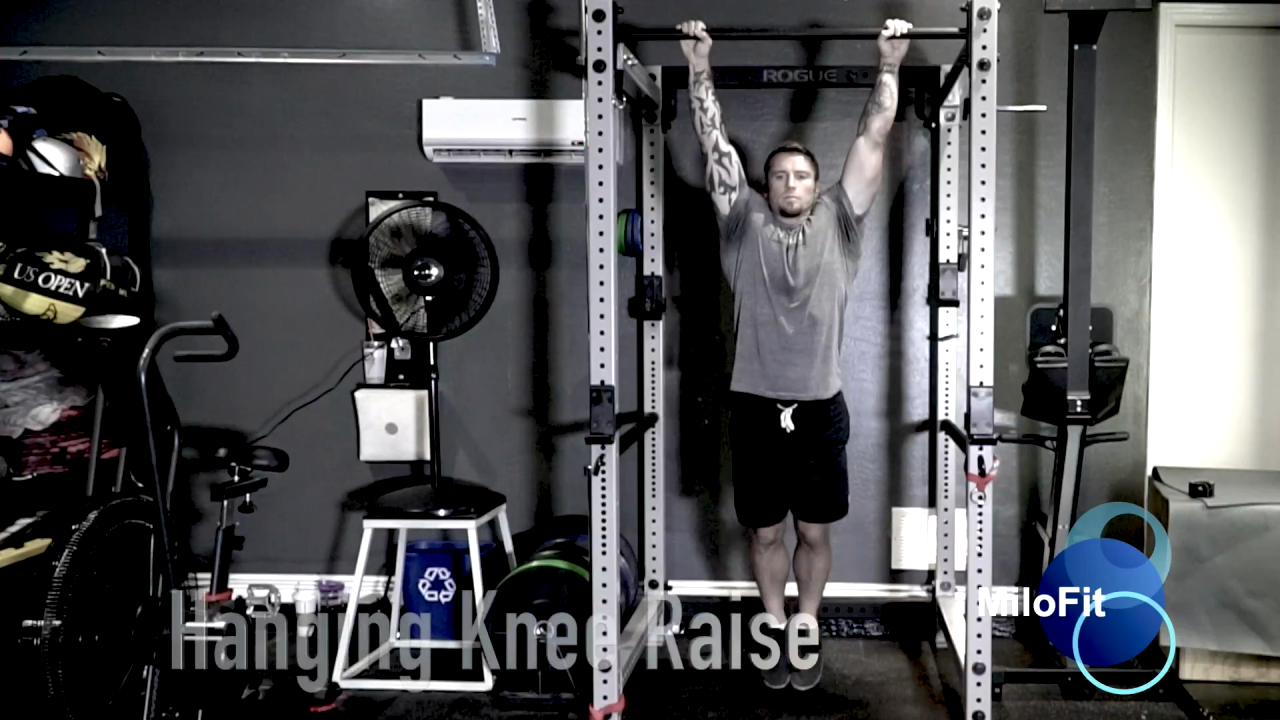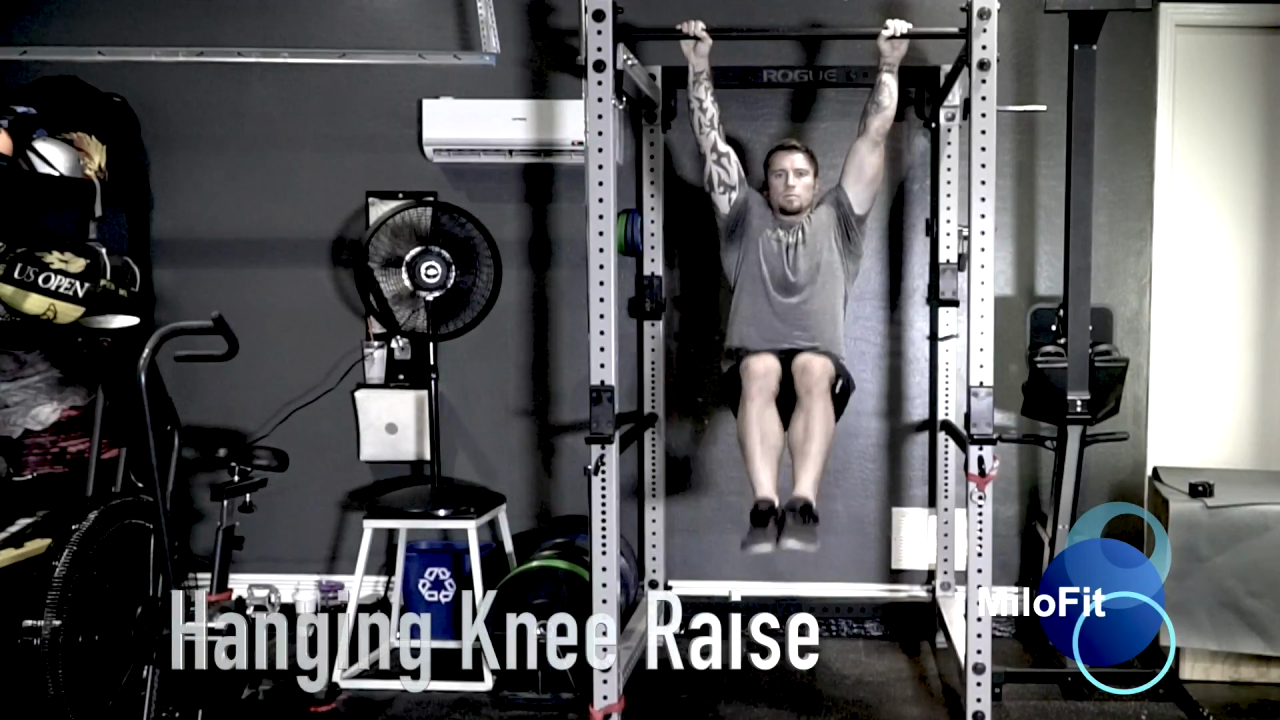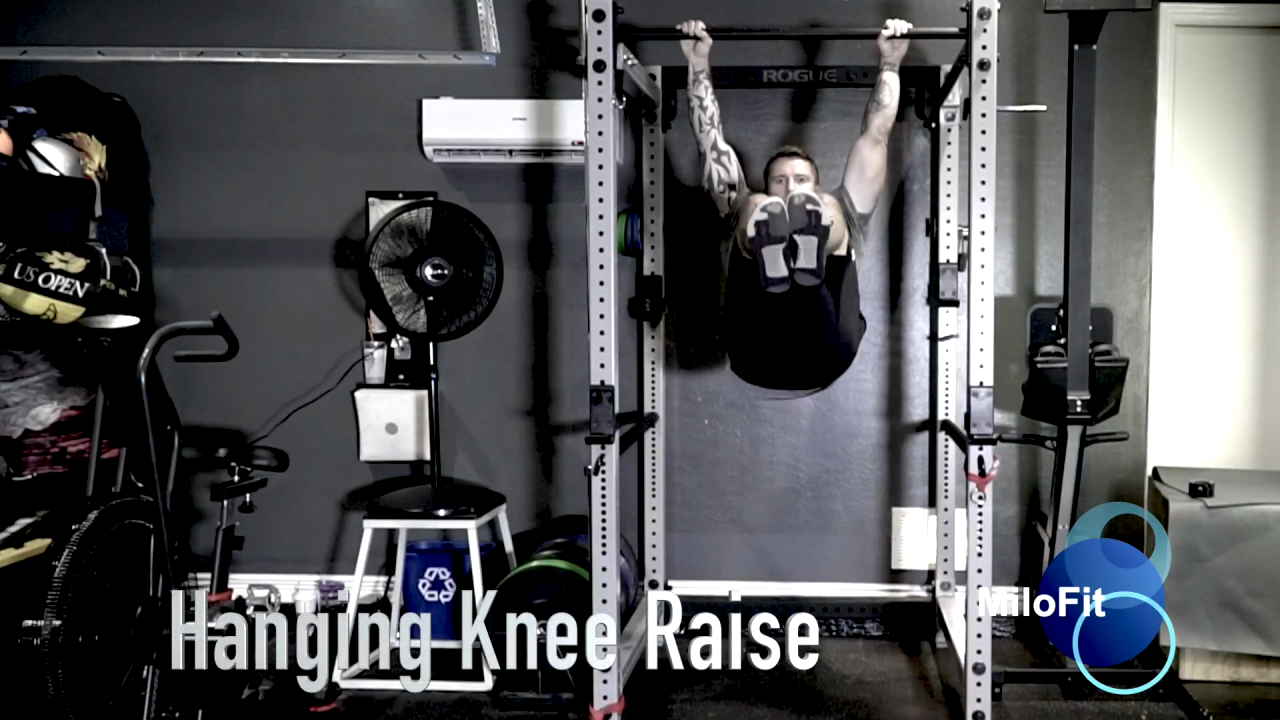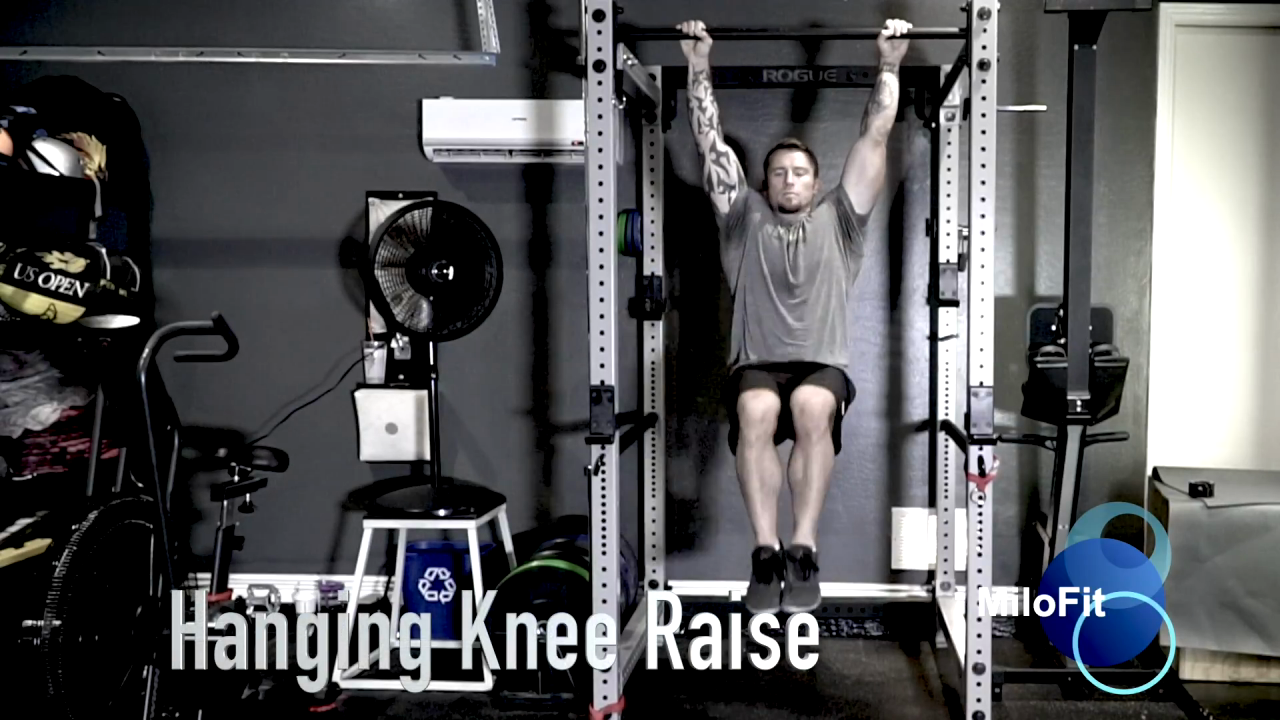
dt=0.5s
person 1, frame 1
left shoulder: (838, 219)
right shoulder: (744, 220)
left elbow: (872, 140)
right elbow: (715, 145)
left wrist: (888, 67)
right wrist: (699, 69)
left hip: (820, 407)
right hip: (756, 407)
left knee: (814, 532)
right knee: (765, 533)
left ankle: (807, 630)
right ankle: (775, 628)
person 1, frame 2
left shoulder: (837, 216)
right shoulder: (743, 215)
left elbow: (871, 137)
right elbow: (713, 144)
left wrist: (888, 65)
right wrist: (699, 66)
left hip: (820, 373)
right hip: (756, 369)
left knee: (811, 372)
right knee: (759, 372)
left ankle: (801, 507)
right ankle: (766, 509)
person 1, frame 3
left shoulder: (838, 212)
right shoulder: (747, 211)
left elbow: (875, 137)
right elbow: (712, 142)
left wrist: (889, 65)
right wrist: (699, 66)
left hip: (825, 344)
right hip: (758, 345)
left knee: (826, 206)
right knee: (755, 208)
left ankle: (811, 250)
right ankle: (768, 244)
person 1, frame 4
left shoulder: (838, 217)
right shoulder: (743, 217)
left elbow: (873, 139)
right elbow: (711, 145)
left wrist: (889, 65)
right wrist: (699, 67)
left hip: (821, 370)
right hip: (756, 368)
left knee: (810, 412)
right knee: (756, 415)
left ankle: (802, 552)
right ankle: (767, 552)
